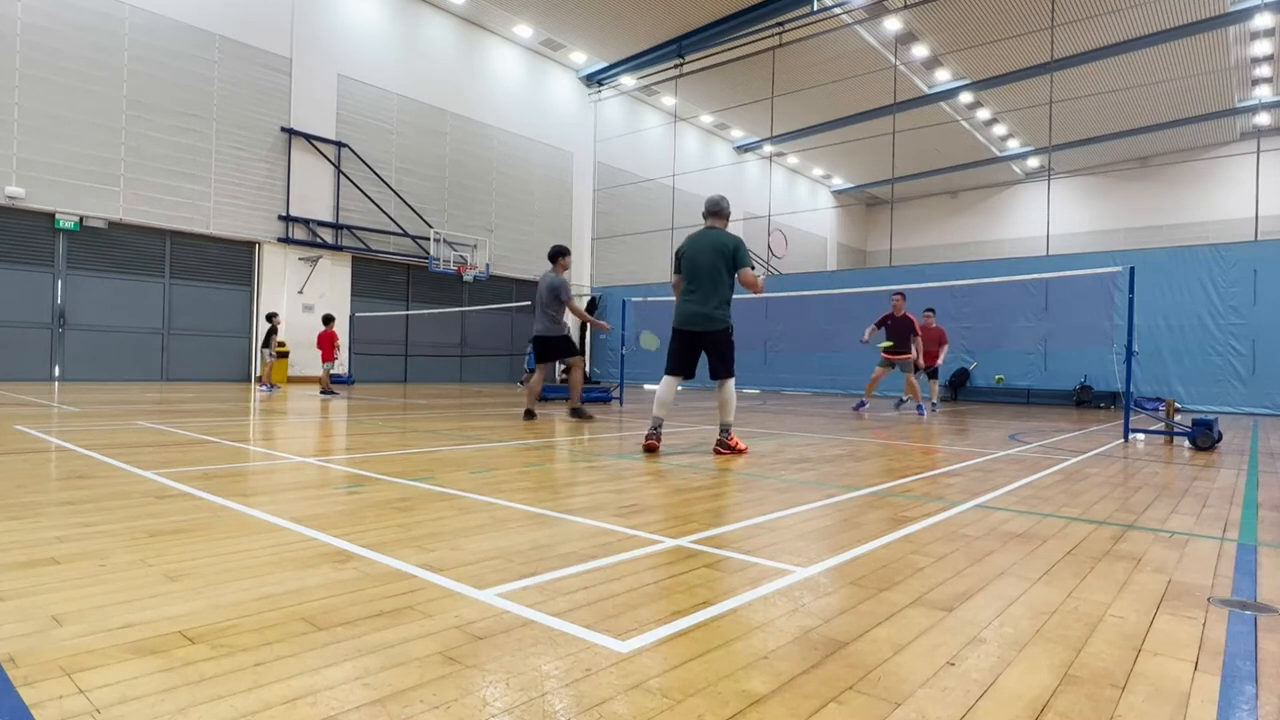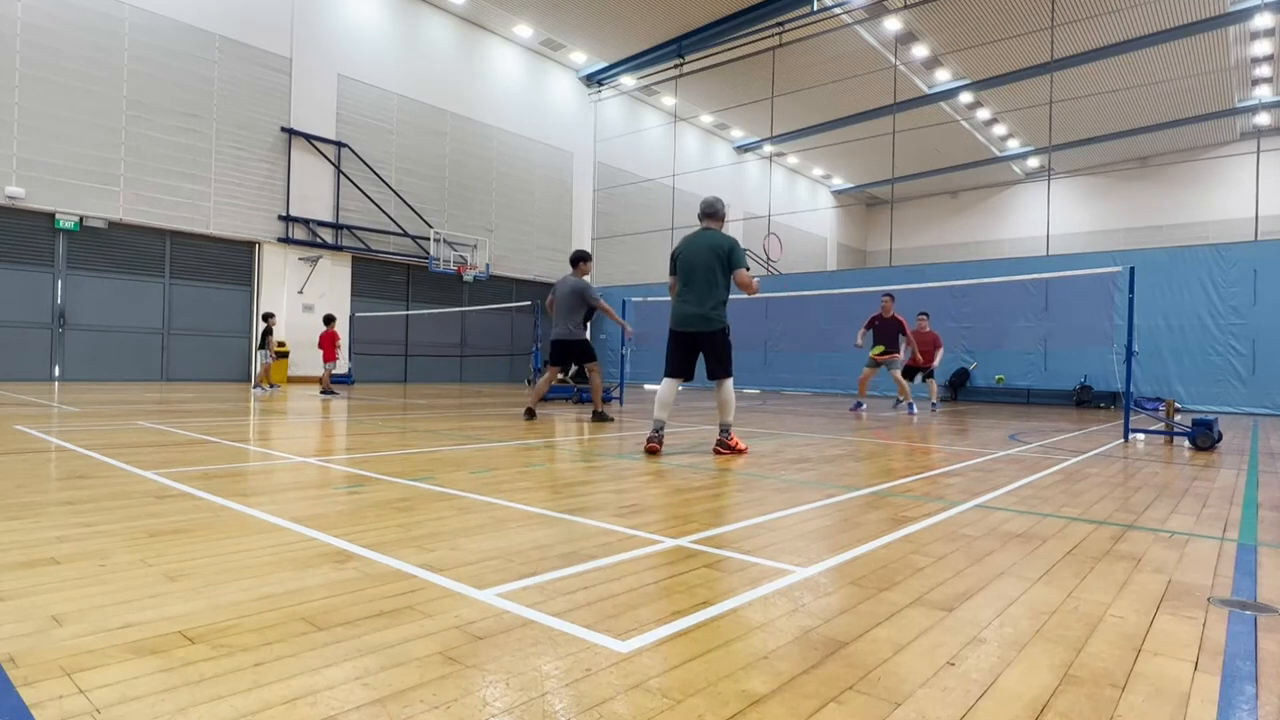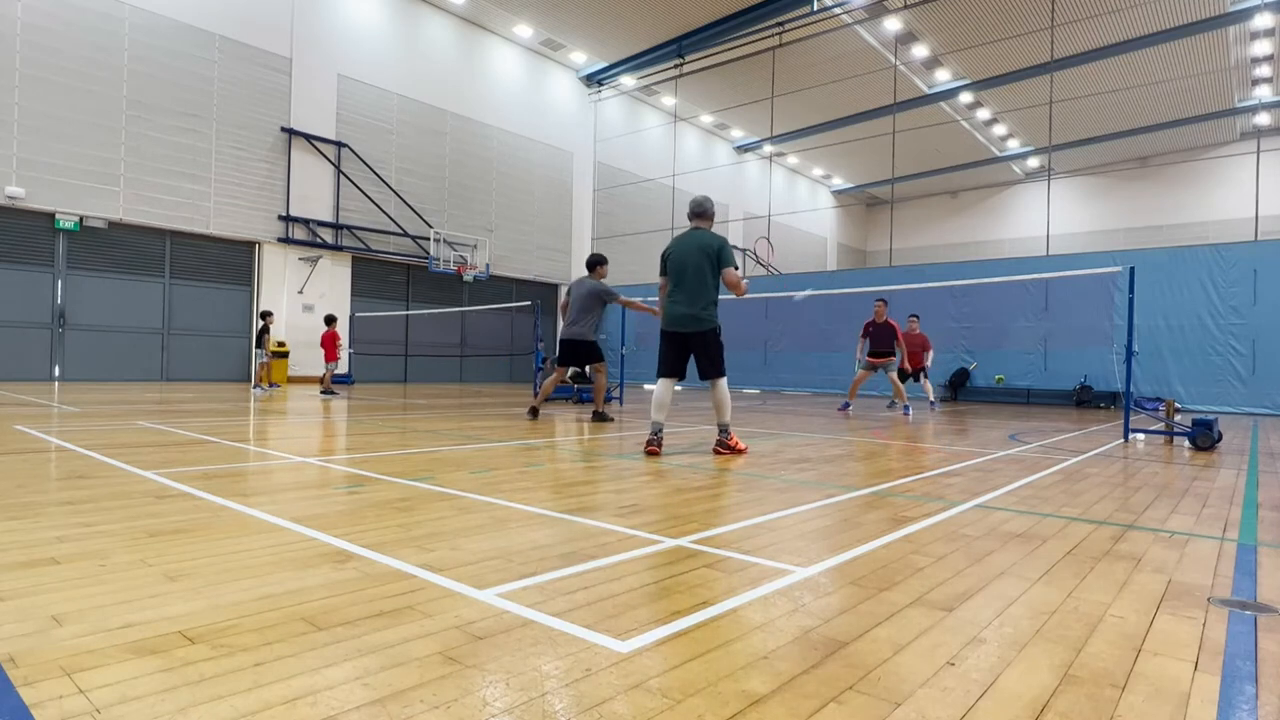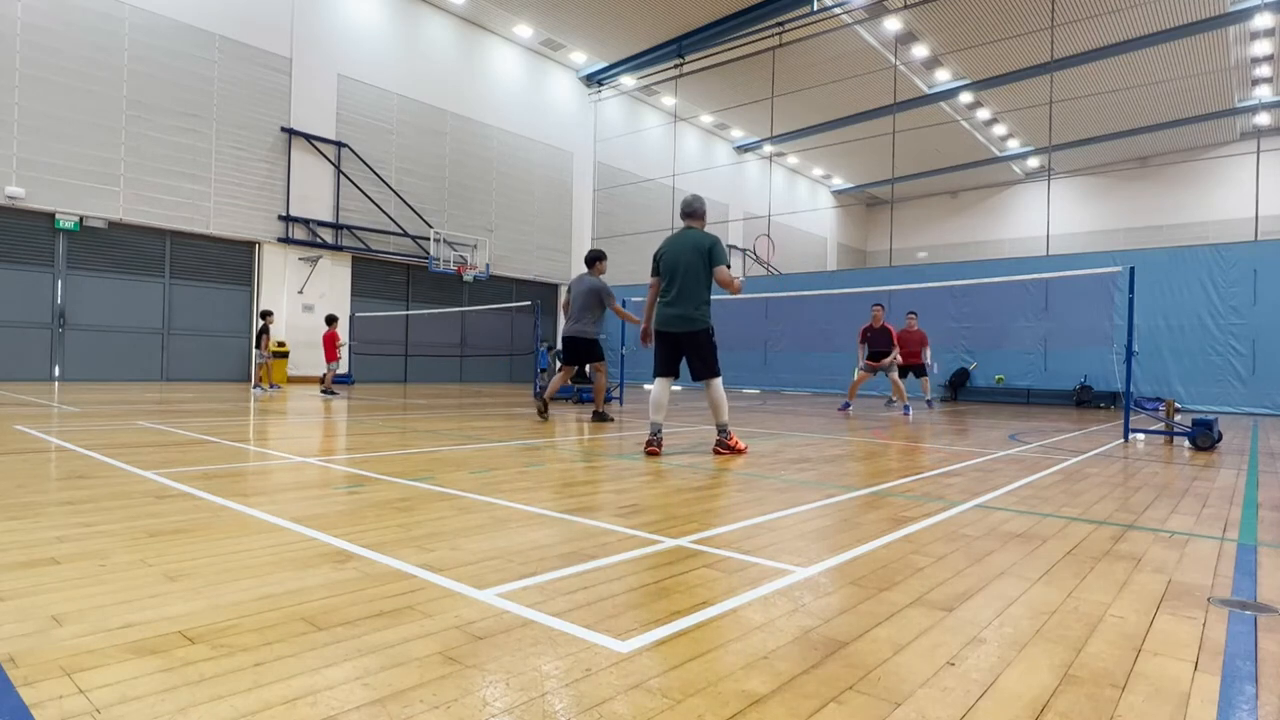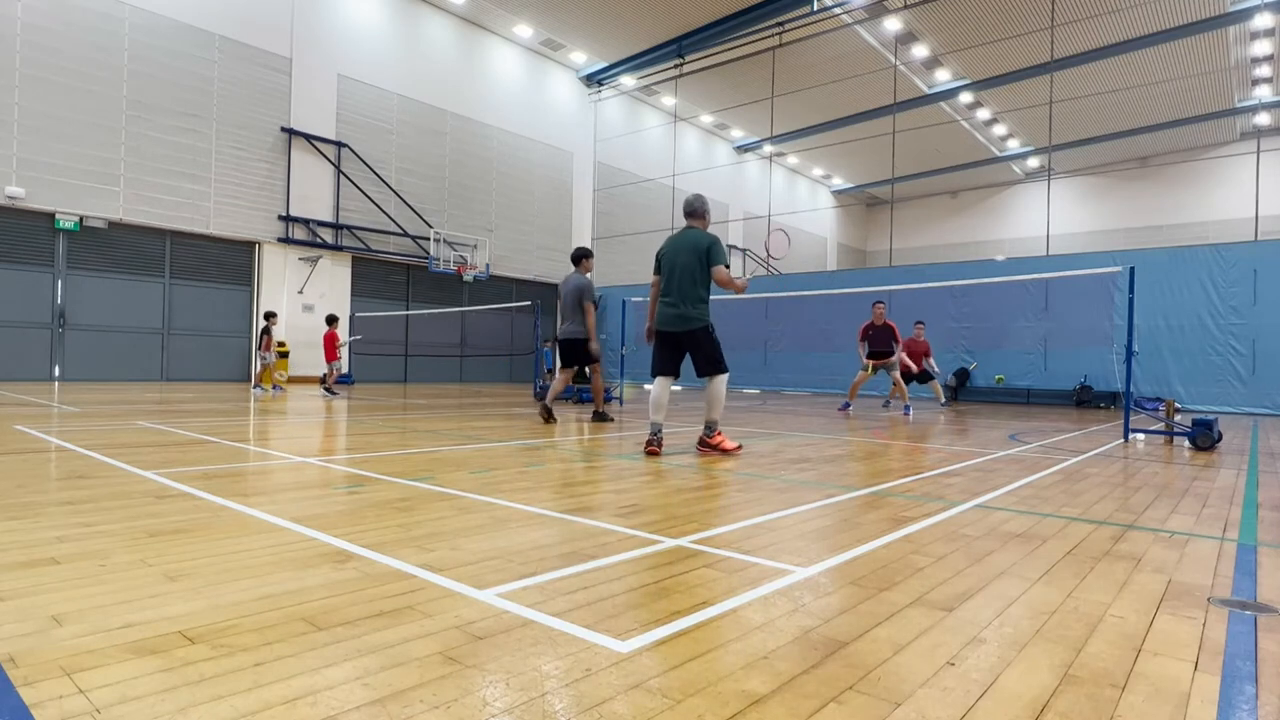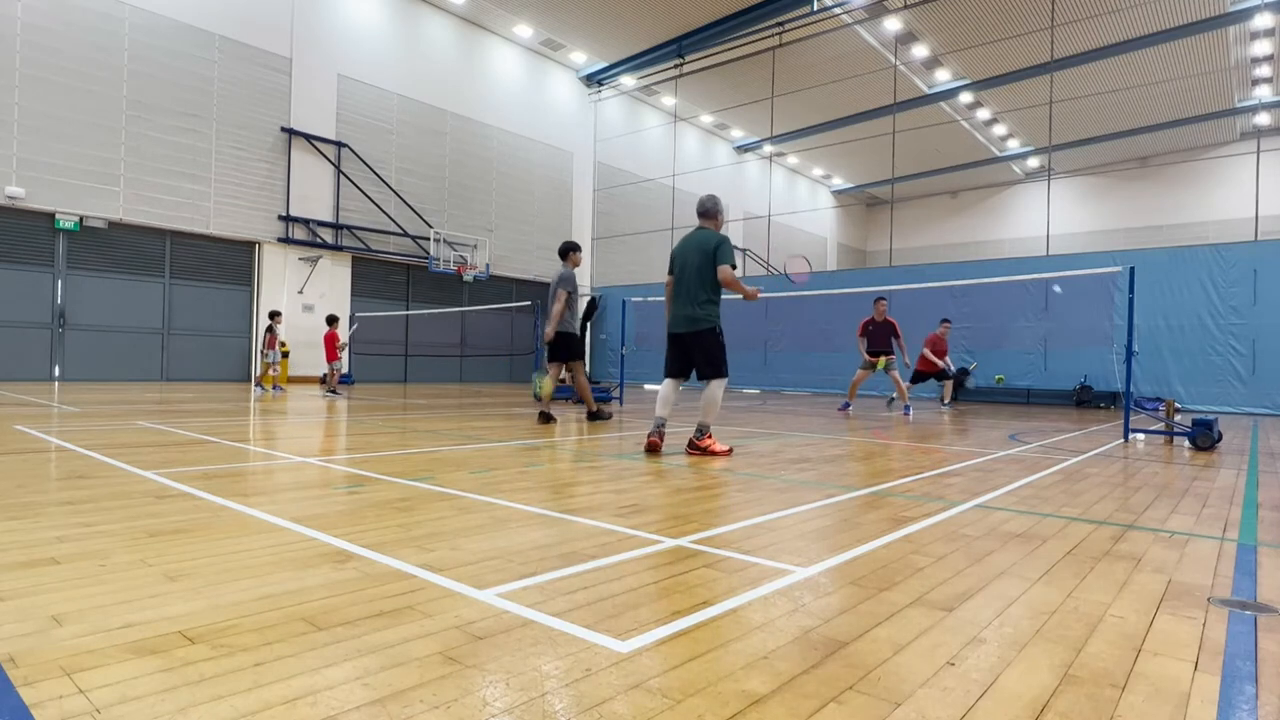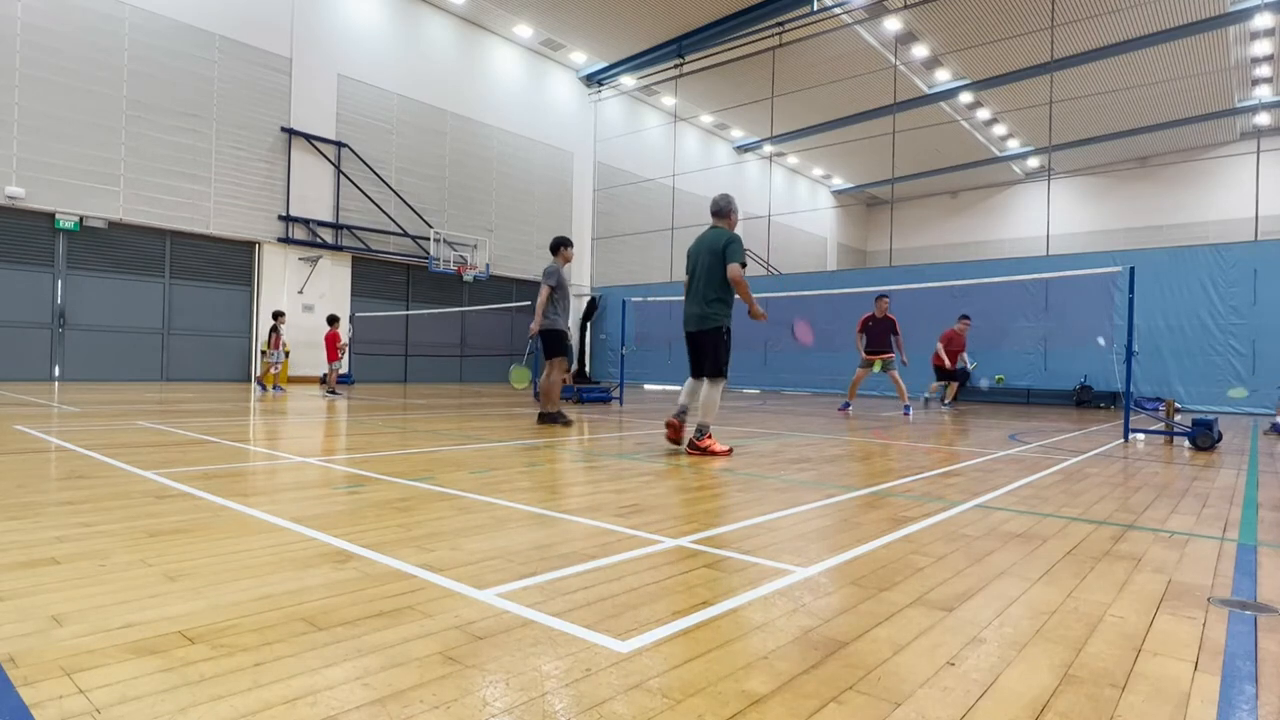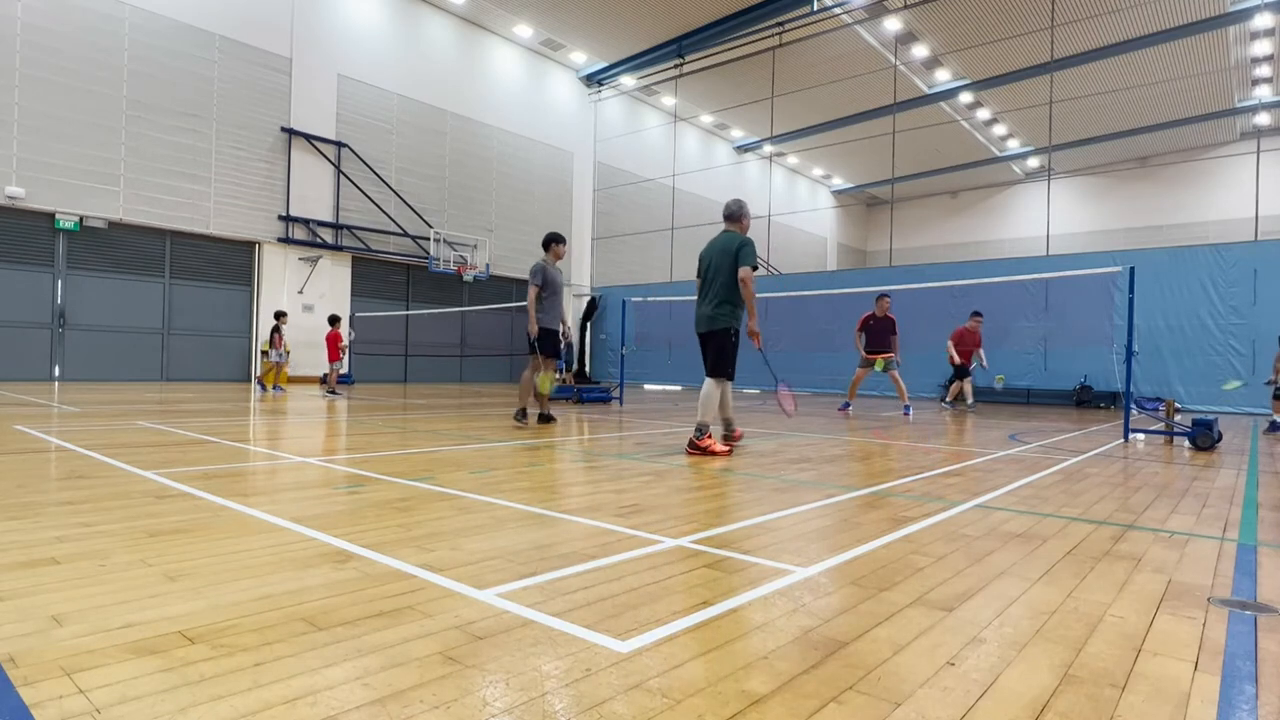
dt=0.2s
person 1, frame 1
left shoulder: (687, 243)
right shoulder: (733, 243)
right elbow: (747, 280)
right wrist: (758, 285)
left hip: (684, 320)
right hip: (717, 322)
left knee: (671, 375)
right knee: (725, 378)
left ankle: (654, 431)
right ankle: (725, 438)
person 1, frame 2
left shoulder: (682, 244)
right shoulder: (729, 244)
right elbow: (742, 280)
right wrist: (753, 287)
left hip: (680, 321)
right hip: (713, 322)
left knee: (671, 377)
right knee: (723, 379)
left ankle: (656, 433)
right ankle: (725, 438)
person 1, frame 3
left shoulder: (673, 245)
right shoulder: (718, 243)
left elbow: (663, 287)
right elbow: (730, 279)
left wrist: (664, 318)
right wrist: (741, 288)
left hip: (672, 322)
right hip: (704, 322)
left knee: (666, 378)
right knee: (718, 378)
left ankle: (655, 436)
right ankle: (725, 437)
person 1, frame 4
left shoulder: (665, 245)
right shoulder: (710, 242)
left elbow: (653, 287)
right elbow: (722, 277)
left wrist: (646, 322)
right wrist: (734, 286)
left hip: (665, 322)
right hip: (696, 322)
left knee: (663, 378)
right knee: (712, 378)
left ankle: (654, 436)
right ankle: (725, 437)
person 1, frame 5
left shoulder: (667, 244)
right shoulder: (710, 241)
left elbow: (655, 285)
right elbow: (720, 276)
left wrist: (650, 321)
right wrist: (736, 285)
left hip: (665, 321)
right hip: (695, 321)
left knee: (663, 377)
right knee: (718, 373)
left ankle: (654, 436)
right ankle: (711, 434)
person 1, frame 6
left shoulder: (681, 244)
right shoulder: (719, 241)
left elbow: (670, 285)
right elbow: (725, 276)
left wrist: (672, 318)
right wrist: (746, 291)
left hip: (677, 322)
right hip: (705, 322)
left knee: (673, 378)
right knee: (716, 378)
left ankle: (657, 432)
right ankle: (700, 438)
person 1, frame 7
left shoulder: (697, 242)
right shoulder: (731, 239)
right elbow: (734, 275)
right wrist: (752, 305)
left hip: (692, 319)
right hip: (715, 319)
left knee: (697, 376)
right knee: (714, 378)
left ankle: (679, 417)
right ankle: (700, 438)
person 1, frame 8
left shoulder: (709, 246)
right shoulder: (744, 243)
right elbow: (745, 278)
right wrist: (753, 319)
left hip: (704, 321)
right hip: (724, 321)
left knee: (723, 376)
right knee: (717, 377)
left ankle: (729, 428)
right ankle: (700, 437)
person 2, frame 1
left shoulder: (544, 278)
right shoulder: (560, 282)
right elbow: (573, 309)
right wrist: (596, 323)
left hip: (539, 333)
right hip: (555, 333)
left knee: (540, 372)
right knee: (577, 364)
left ankle: (529, 409)
right ankle: (575, 407)
person 2, frame 2
left shoulder: (560, 282)
right shoulder: (583, 286)
left elbow: (548, 304)
right elbow: (604, 308)
right wrist: (623, 324)
left hip: (557, 337)
right hip: (575, 337)
left knee: (550, 374)
right knee: (593, 370)
left ankle: (530, 409)
right ankle: (598, 411)
person 2, frame 3
left shoulder: (576, 283)
right shoulder: (601, 288)
left elbow: (563, 306)
right elbow: (627, 302)
right wrist: (652, 310)
left hip: (567, 336)
right hip: (584, 338)
left knee: (558, 373)
right knee: (600, 370)
left ankle: (535, 407)
right ankle: (598, 411)
person 2, frame 4
left shoulder: (576, 281)
right shoulder: (600, 285)
left elbow: (565, 305)
right elbow: (618, 310)
right wrist: (639, 321)
left hip: (569, 334)
right hip: (587, 336)
left knee: (566, 372)
right knee: (600, 370)
left ankle: (545, 397)
right ankle: (598, 412)
person 2, frame 5
left shoulder: (565, 281)
right shoulder: (586, 283)
right elbow: (589, 313)
right wrist: (593, 340)
left hip: (565, 335)
right hip: (581, 336)
left knee: (565, 374)
right knee: (596, 372)
left ankle: (546, 404)
right ankle: (599, 412)
person 2, frame 6
left shoulder: (560, 274)
right shoulder: (568, 274)
right elbow: (559, 302)
right wrist: (551, 327)
left hip: (557, 331)
right hip: (565, 330)
left knee: (555, 370)
right knee: (578, 370)
left ankle: (545, 412)
right ankle: (593, 410)
person 2, frame 7
left shoulder: (559, 272)
right shoulder: (553, 269)
right elbow: (543, 295)
left wrist: (565, 328)
right wrist: (536, 320)
left hip: (558, 328)
right hip: (552, 327)
left knee: (552, 369)
right knee: (561, 368)
left ankle: (545, 412)
right ankle: (554, 411)
person 2, frame 8
left shoulder: (557, 271)
right shoulder: (540, 267)
right elbow: (531, 296)
left wrist: (565, 325)
right wrist: (532, 322)
left hip: (553, 328)
right hip: (540, 326)
left knee: (548, 370)
right knee: (535, 367)
left ankle: (544, 412)
right ankle: (521, 410)
